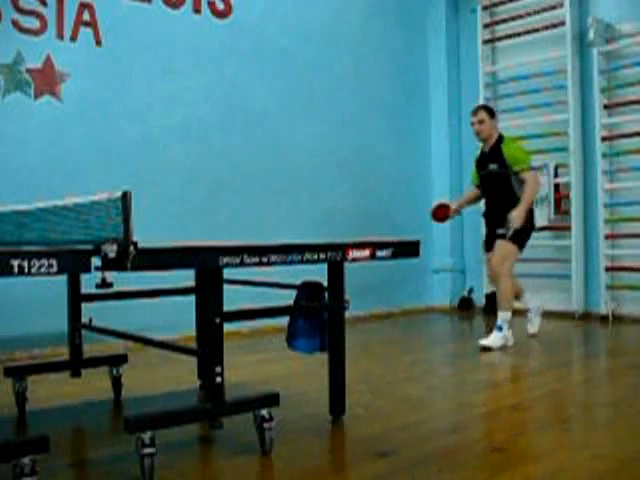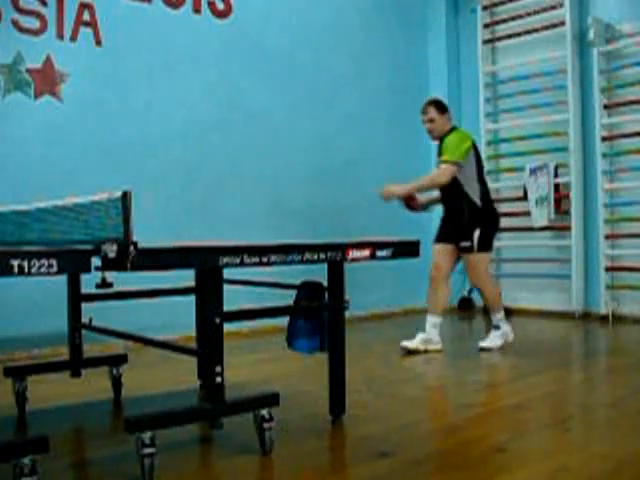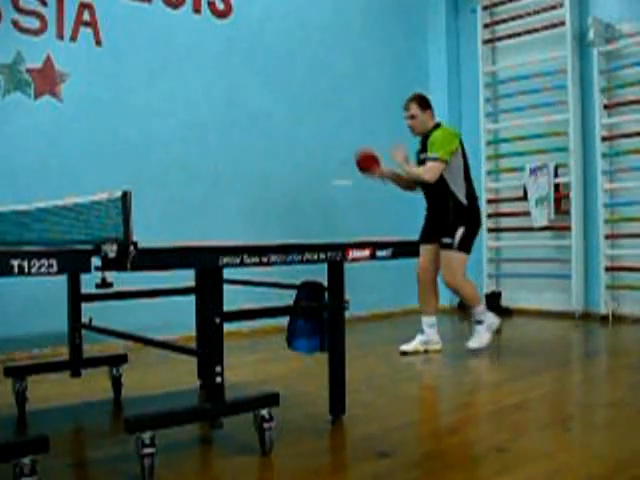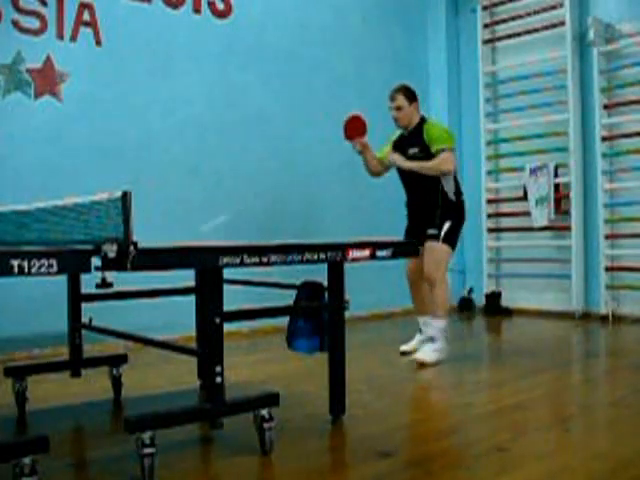
dt=0.7s
person 1, frame 1
left shoulder: (510, 148)
right shoulder: (480, 157)
left elbow: (532, 181)
left wrist: (521, 209)
right wrist: (457, 205)
left hip: (516, 220)
right hip: (494, 221)
left knee: (500, 270)
right knee: (497, 275)
left ankle: (502, 330)
right ankle: (532, 305)
person 1, frame 2
left shoulder: (457, 139)
right shoulder: (446, 144)
left elbow: (443, 177)
left wrist: (405, 189)
right wrist: (428, 201)
left hip: (476, 218)
right hip: (454, 218)
left knee: (479, 276)
right knee: (438, 272)
left ankle: (501, 328)
right ankle: (431, 335)
person 1, frame 3
left shoulder: (443, 136)
right shoulder: (425, 143)
left elbow: (430, 175)
right elbow: (413, 184)
left wrist: (404, 164)
right wrist: (387, 174)
left hip: (459, 216)
right hip: (436, 216)
left knee: (452, 277)
right knee: (424, 273)
left ankle: (484, 319)
right ankle: (429, 335)
person 1, frame 4
left shoulder: (434, 131)
right shoulder: (399, 140)
left elbow: (447, 165)
right elbow: (376, 169)
left wrist: (406, 163)
right wrist: (364, 150)
left hip: (444, 212)
right hip: (418, 215)
left knee: (434, 273)
right knee: (414, 274)
left ankle: (438, 341)
right ankle: (426, 333)
